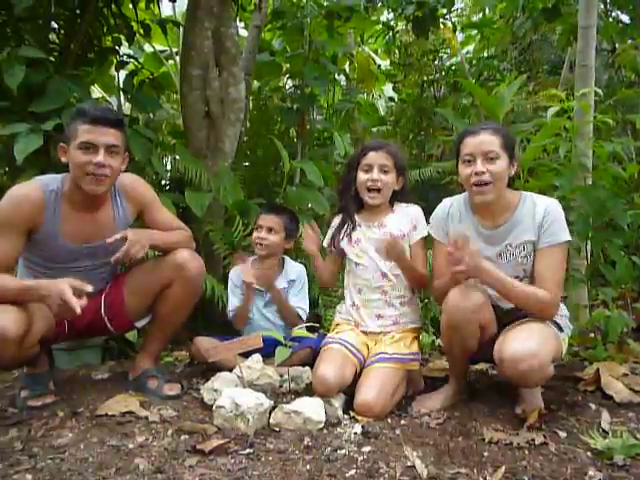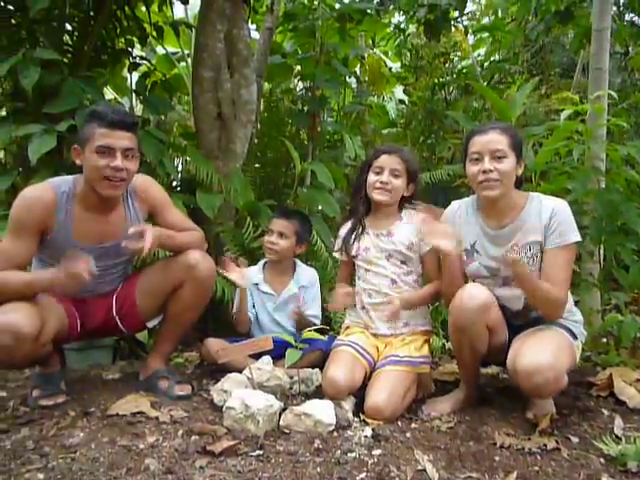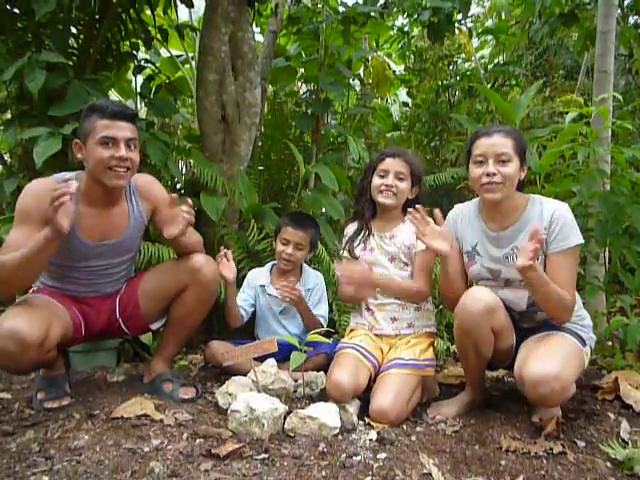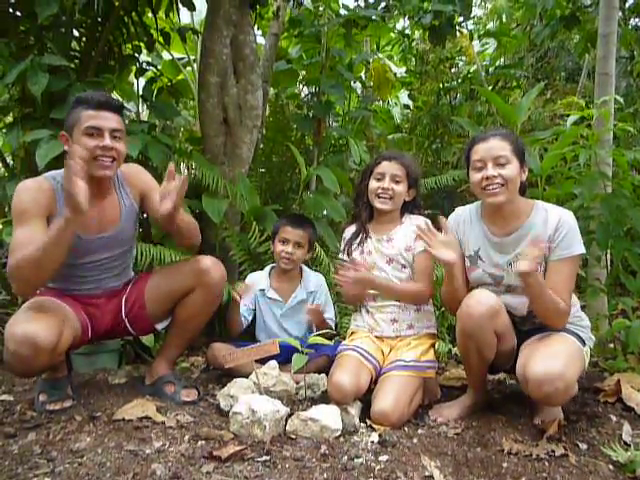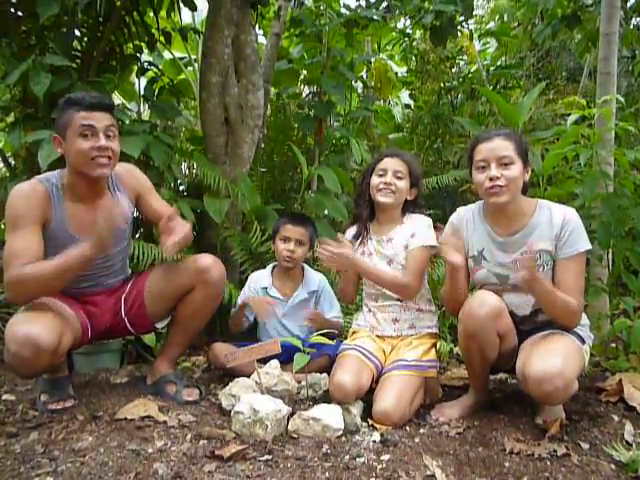
dt=0.5s
person 1, frame 1
left shoulder: (131, 189)
right shoulder: (27, 199)
left elbow: (186, 239)
left wrist: (148, 237)
right wrist: (46, 290)
left hip: (108, 300)
right hip: (44, 307)
left knee: (189, 264)
left ankle: (144, 365)
right ankle: (37, 364)
person 1, frame 2
left shoulder: (143, 190)
right shoulder: (40, 200)
left elbow: (199, 241)
left wrist: (161, 236)
right wrist: (54, 277)
left hip: (120, 300)
right hip: (57, 305)
left knee: (200, 265)
left ankle: (155, 366)
right ankle: (49, 363)
person 1, frame 3
left shoulder: (144, 187)
right shoulder: (43, 193)
left elbow: (198, 246)
left wrist: (178, 235)
right wrist: (51, 235)
left hip: (123, 301)
right hip: (61, 304)
left knee: (204, 269)
left ankle: (159, 368)
right ankle: (54, 366)
person 1, frame 4
left shoulder: (133, 177)
right shoulder: (36, 192)
left elbow: (193, 241)
left wrist: (172, 214)
right wrist: (72, 216)
left hip: (125, 299)
right hip: (65, 303)
left knee: (210, 271)
right knee: (27, 344)
left ankle: (160, 370)
right ankle: (57, 370)
person 1, frame 5
left shoulder: (128, 177)
right shoulder: (30, 196)
left elbow: (174, 221)
left wrist: (177, 231)
right wrist: (90, 249)
left hip: (123, 297)
right hip: (64, 305)
left knee: (209, 270)
right knee: (28, 345)
left ankle: (162, 369)
right ankle: (57, 370)
person 2, frame 1
left shoulder: (545, 211)
right shoulder: (448, 212)
left elbow: (548, 305)
right elbow: (440, 295)
left wrist: (484, 270)
right wrist: (458, 274)
left hip: (536, 320)
right hip: (476, 326)
left knee: (520, 359)
right knee: (463, 298)
left ankle: (529, 385)
right ankle: (456, 384)
person 2, frame 2
left shoulder: (553, 212)
right shoulder: (457, 214)
left elbow: (555, 307)
right elbow: (452, 300)
left wrist: (517, 268)
right wrist: (450, 257)
left hip: (549, 324)
right hip: (488, 329)
left knee: (534, 371)
right knee: (473, 299)
left ankle: (541, 390)
right ankle: (468, 389)
person 2, frame 3
left shoulder: (554, 215)
right shoulder: (459, 218)
left elbow: (563, 310)
right elbow: (452, 303)
left wrist: (530, 271)
right wrist: (446, 255)
left hip: (555, 328)
right hip: (493, 330)
left knee: (542, 381)
right knee: (475, 302)
left ankle: (548, 395)
right ankle: (473, 392)
person 2, frame 4
left shoulder: (558, 221)
right shoulder: (460, 221)
left elbow: (557, 317)
right elbow: (453, 306)
left wrist: (529, 277)
right wrist: (452, 266)
left hip: (554, 330)
right hip: (493, 335)
left knee: (546, 381)
right knee: (478, 304)
left ankle: (548, 398)
right ankle: (475, 394)
person 2, frame 5
left shoulder: (562, 221)
right shoulder: (461, 221)
left elbow: (570, 316)
right elbow: (455, 307)
left wrist: (538, 283)
right wrist: (455, 267)
left hip: (554, 329)
right hip: (494, 336)
left knee: (544, 379)
right knee: (483, 305)
left ankle: (548, 396)
right ankle: (476, 392)
person 3, frame 1
left shoulder: (409, 216)
right shoulder: (343, 223)
left elbow: (421, 283)
right elbow: (329, 281)
left wrist: (401, 257)
right wrist: (313, 251)
left hip: (398, 327)
right hip: (352, 321)
left knee: (367, 406)
right knee: (324, 384)
left ankle: (403, 376)
right ankle: (369, 370)
person 3, frame 2
left shoulder: (418, 223)
right shoulder: (351, 229)
left elbow: (437, 284)
right elbow: (343, 282)
left wrist: (404, 301)
right wrist: (341, 295)
left hip: (407, 331)
right hip: (362, 326)
left knee: (379, 408)
right knee: (335, 385)
left ankle: (414, 378)
right ankle: (378, 373)
person 3, frame 3
right shoulder: (355, 231)
left elbow: (422, 290)
right elbow: (346, 293)
left wrist: (373, 279)
right wrist: (358, 285)
left hip: (412, 333)
right hip: (367, 328)
left knee: (384, 411)
right knee: (340, 387)
left ankle: (420, 381)
right ankle: (382, 376)
person 3, frame 4
left shoulder: (418, 227)
right shoulder: (353, 234)
left elbow: (424, 291)
right elbow: (353, 297)
left wrist: (374, 282)
right wrist: (354, 286)
left hip: (415, 333)
right hip: (367, 330)
left knee: (386, 414)
right knee: (342, 391)
left ankle: (420, 383)
right ankle: (396, 379)
person 3, frame 5
left shoulder: (419, 226)
right shoulder: (355, 234)
left elbow: (409, 288)
right elbow: (346, 297)
left wrist: (357, 263)
right wrist: (343, 268)
left hip: (413, 333)
right hip: (369, 329)
left knee: (387, 414)
right knee: (343, 389)
left ankle: (421, 382)
right ankle: (383, 379)
person 4, frame 1
left shoulder: (297, 272)
right shoulder: (238, 273)
left elbow: (296, 324)
right elbow: (238, 325)
left wrist: (272, 289)
right wrist: (248, 289)
left hip: (287, 346)
left knee: (314, 343)
right knee: (199, 345)
person 4, frame 2
left shoulder: (309, 277)
right shoulder: (249, 275)
left elbow: (310, 329)
right elbow: (242, 328)
left wrist: (300, 320)
right wrist: (242, 290)
left hip: (297, 348)
left knee: (326, 344)
right knee: (210, 346)
person 4, frame 3
left shoulder: (315, 280)
right shoulder: (256, 277)
left elbow: (318, 332)
right elbow: (234, 323)
left wrist: (301, 304)
right wrist: (229, 284)
left hip: (302, 351)
left knee: (330, 348)
right knee: (214, 349)
person 4, frame 4
left shoulder: (316, 282)
right shoulder: (254, 281)
right elbow: (234, 331)
left wrist: (319, 320)
right wrist: (235, 303)
left hip: (304, 353)
left knee: (333, 350)
right knee: (215, 351)
person 4, frame 5
left shoulder: (318, 282)
right shoulder: (257, 280)
left elbow: (336, 327)
right elbow: (234, 328)
left wrist: (323, 322)
right wrist: (245, 305)
left knee: (337, 349)
right knee: (217, 351)
